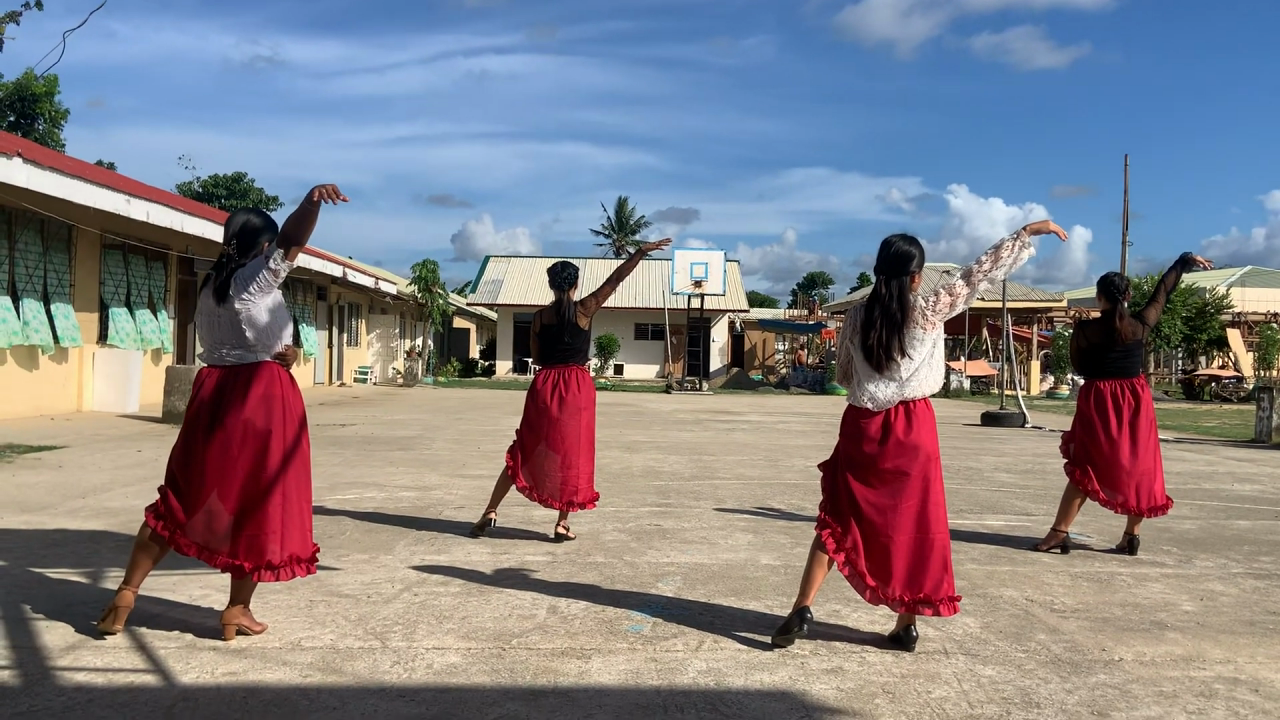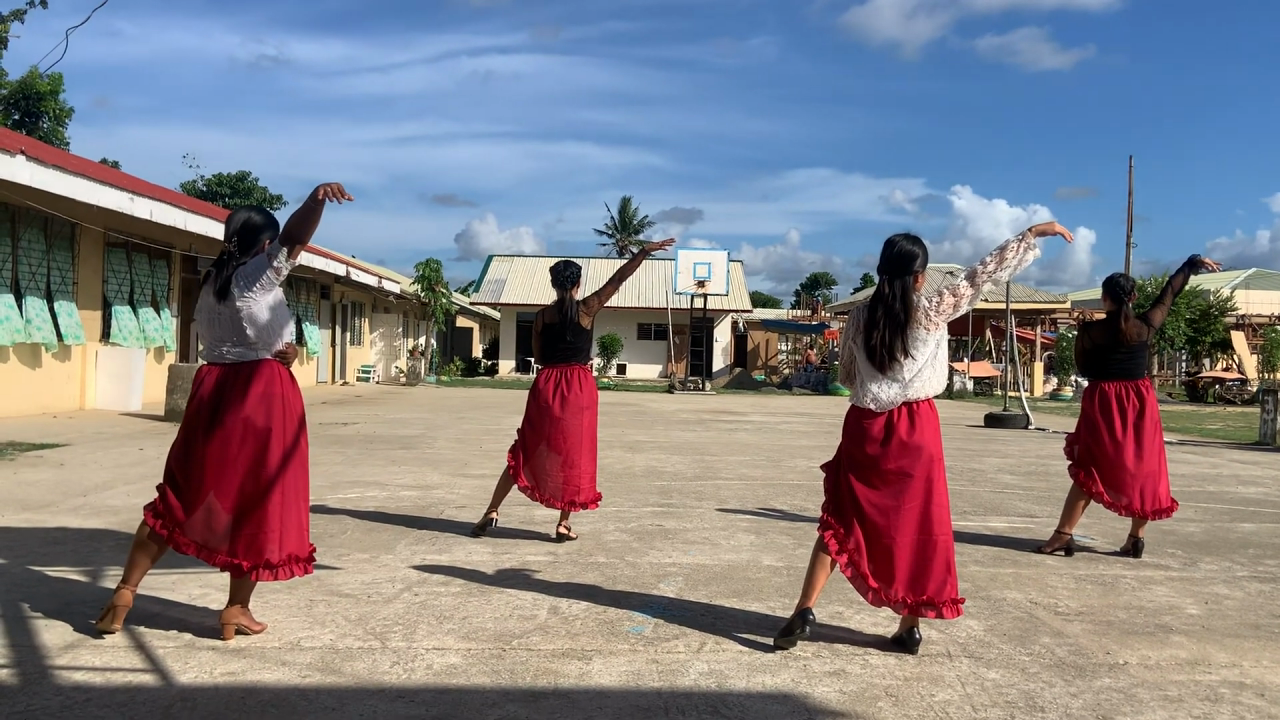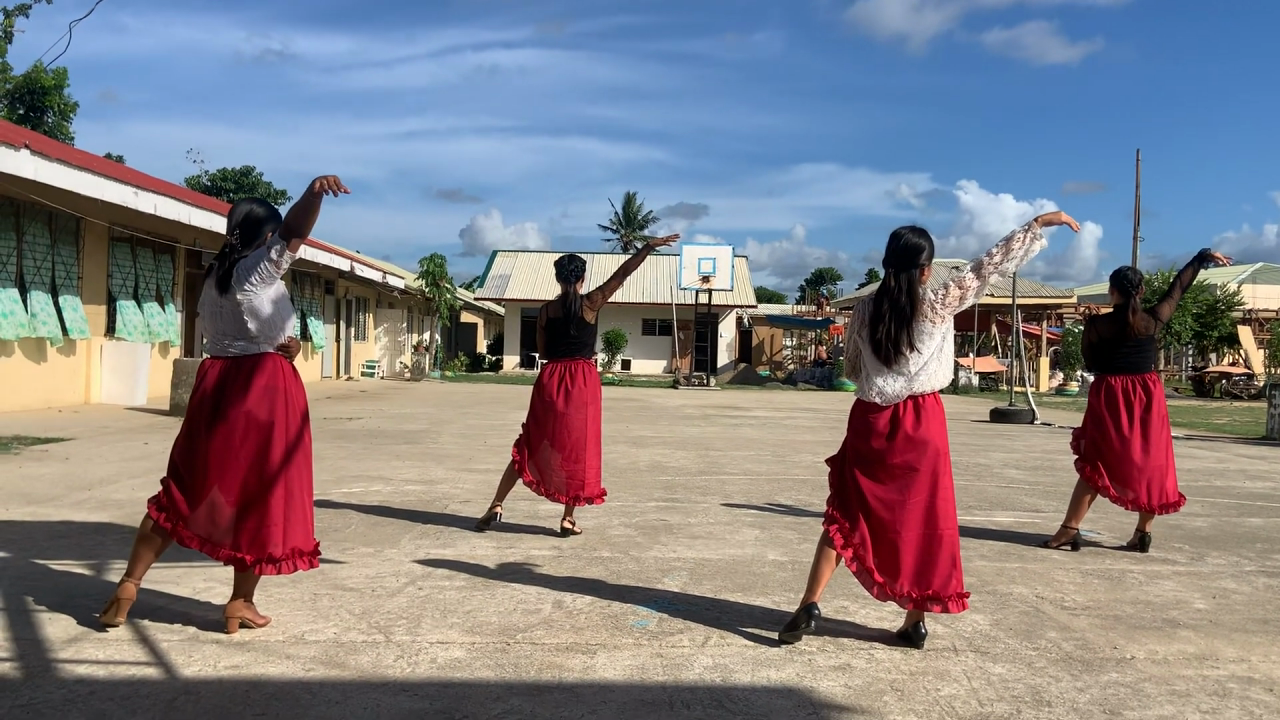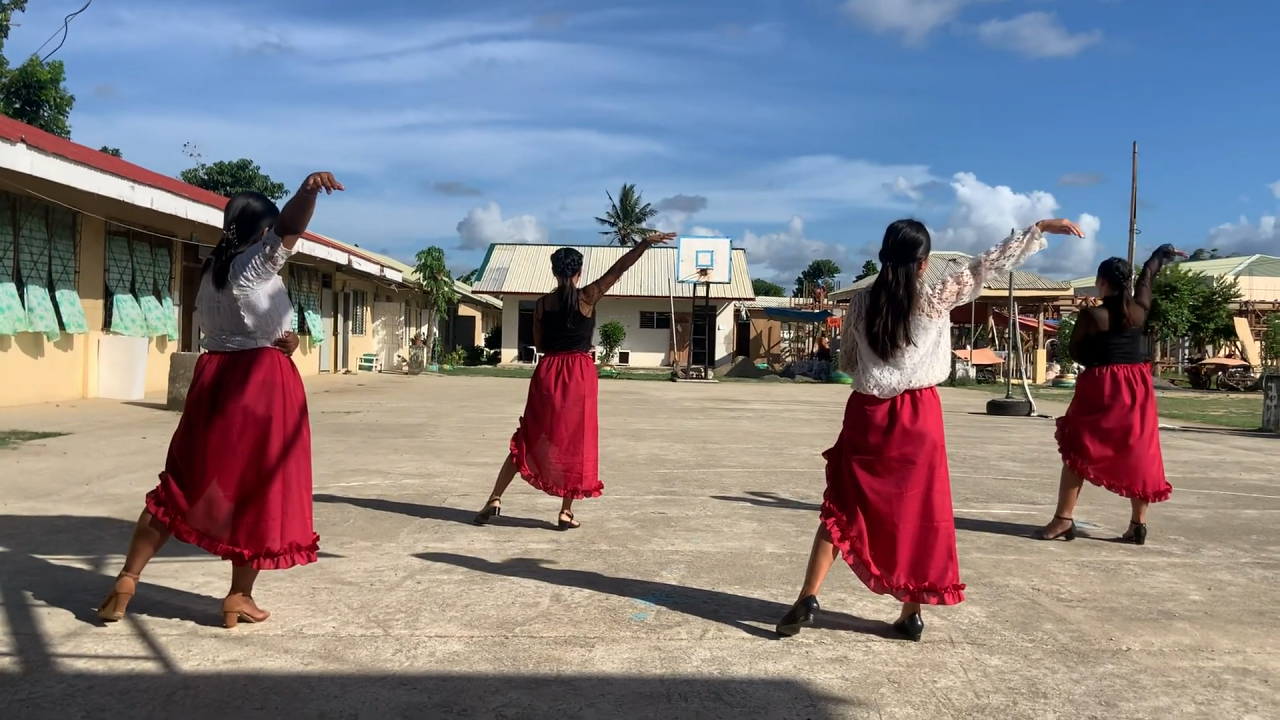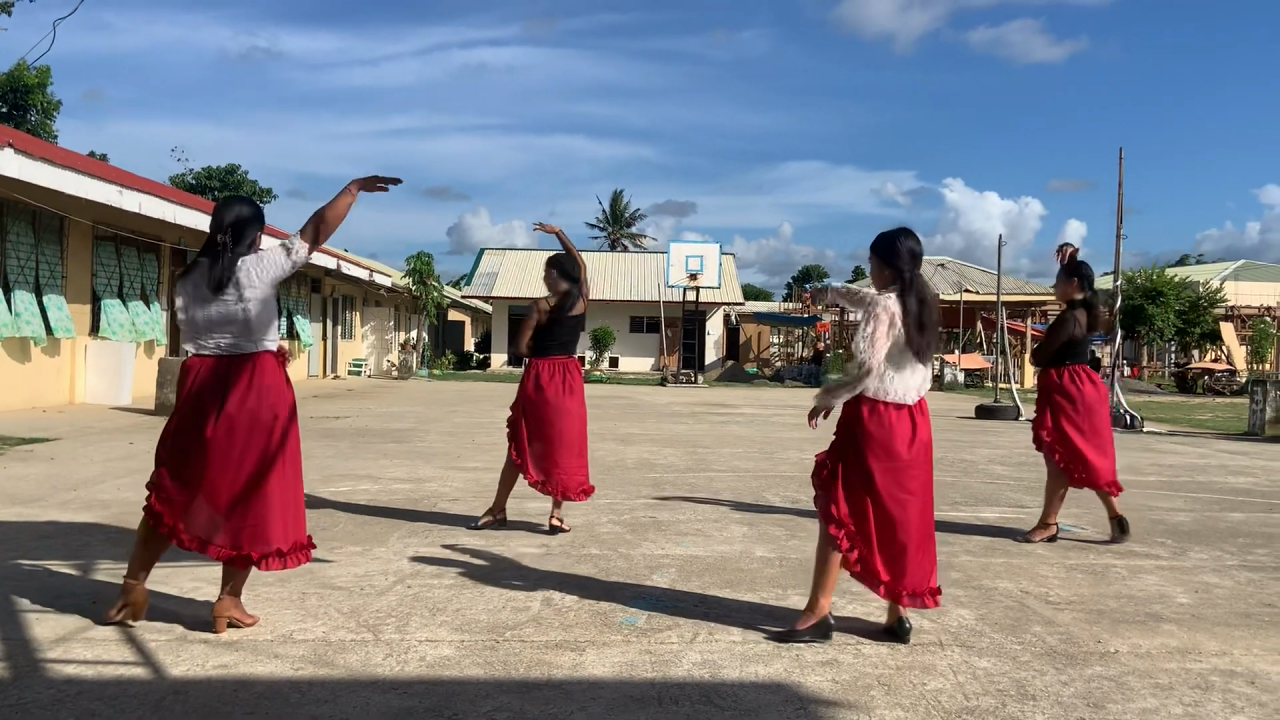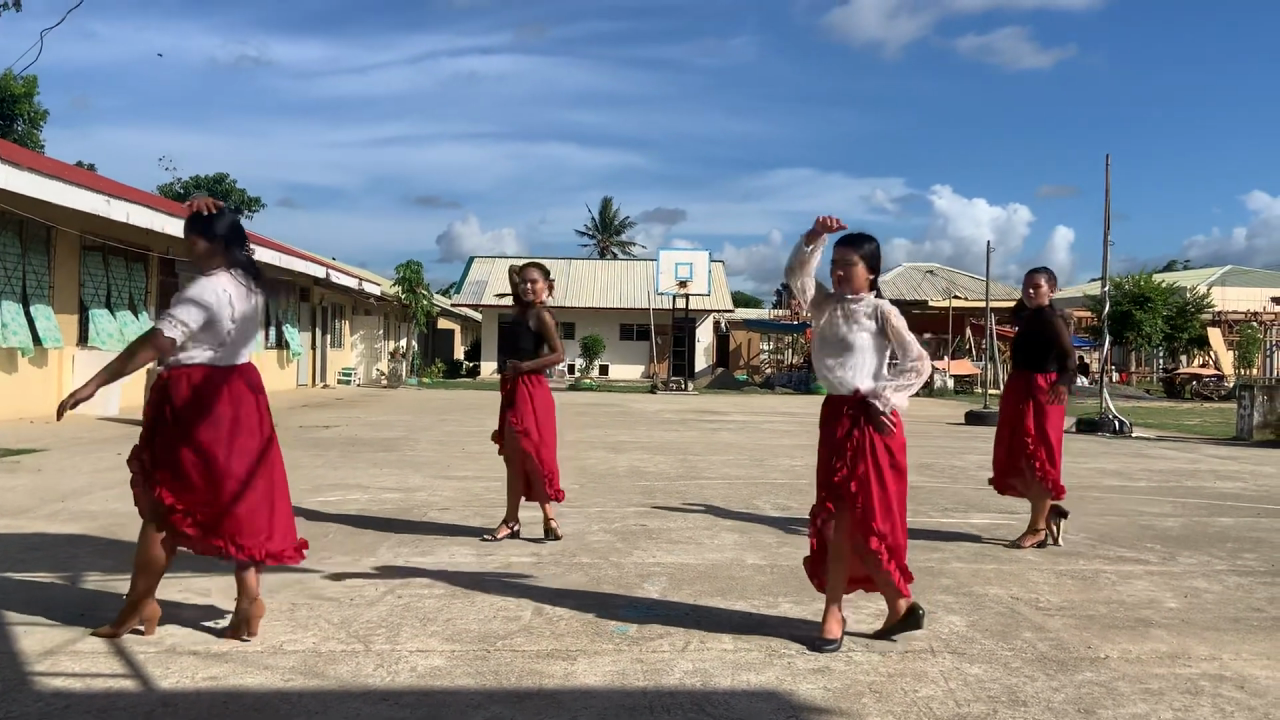
dt=0.4s
person 1, frame 1
left shoulder: (211, 286)
right shoulder: (256, 278)
right elbow: (292, 242)
left wrist: (280, 353)
right wrist: (312, 200)
left hip: (215, 394)
right hip: (261, 398)
left knee: (184, 497)
right knee: (258, 504)
left ankle: (126, 592)
right ankle: (238, 609)
person 1, frame 2
left shoulder: (211, 284)
right shoulder: (257, 276)
right elbow: (295, 240)
left wrist: (279, 350)
right wrist: (317, 199)
left hip: (213, 392)
right hip: (259, 396)
left knee: (181, 496)
right knee: (256, 502)
left ankle: (124, 591)
right ankle: (237, 609)
person 1, frame 3
left shoulder: (214, 277)
right shoulder: (259, 268)
right elbow: (295, 233)
left wrist: (282, 344)
right wrist: (314, 192)
left hip: (217, 386)
right hip: (263, 391)
left knee: (184, 490)
right knee: (260, 497)
left ankle: (128, 585)
right ankle: (241, 603)
person 1, frame 4
left shoulder: (213, 271)
right shoulder: (256, 264)
right elbow: (290, 229)
left wrist: (280, 337)
right wrist: (308, 189)
left hip: (216, 381)
right hip: (262, 386)
left knee: (183, 486)
right knee: (259, 492)
left ankle: (127, 579)
right ankle: (239, 597)
person 1, frame 5
left shoulder: (189, 277)
right shoulder: (263, 265)
left elbow: (189, 335)
right elbow: (319, 228)
right wrist: (356, 186)
left hip: (201, 384)
right hip: (256, 389)
left knee: (173, 490)
right knee: (252, 496)
left ankle: (133, 587)
right ankle: (229, 601)
person 1, frame 6
left shoulder: (204, 291)
right shoulder: (242, 277)
left elbow: (156, 345)
right elbow: (215, 238)
left wrist: (92, 384)
right wrist: (208, 211)
left hip: (194, 400)
right hip: (236, 396)
left knee: (162, 505)
right knee: (233, 503)
left ankle: (140, 605)
right ankle: (248, 599)
person 2, frame 1
left shoulder: (857, 316)
right shoulder: (927, 311)
left elbow: (843, 375)
right elbow: (980, 273)
right wrist: (1028, 231)
left hip: (862, 426)
right hip: (911, 427)
left knee: (838, 520)
right knee: (912, 524)
left ankle: (801, 610)
right ankle: (905, 624)
person 2, frame 2
left shoulder: (860, 316)
right shoulder: (931, 311)
left elbow: (846, 375)
right elbow: (985, 273)
right wrist: (1033, 233)
left hip: (865, 425)
right hip: (914, 427)
left knee: (841, 521)
right knee: (915, 526)
left ankle: (804, 611)
right ankle: (908, 626)
person 2, frame 3
left shoulder: (865, 309)
right shoulder: (938, 304)
left elbow: (851, 369)
right elbow: (992, 264)
right wrist: (1039, 223)
left hip: (871, 420)
right hip: (921, 421)
left knee: (846, 516)
right knee: (921, 521)
left ankle: (810, 606)
right ankle: (915, 621)
person 2, frame 4
left shoulder: (860, 302)
right shoulder: (935, 297)
left elbow: (847, 361)
right elbow: (990, 263)
right wrist: (1041, 228)
left hip: (868, 412)
right hip: (918, 412)
left knee: (841, 507)
right knee: (917, 511)
left ankle: (808, 597)
right ankle: (911, 611)
person 2, frame 5
left shoulder: (881, 307)
right shoulder: (914, 303)
left elbow: (867, 364)
left wrist: (828, 397)
right wrist: (835, 292)
left hip: (873, 417)
right hip: (911, 420)
left knee: (840, 511)
right knee: (898, 516)
left ankle: (818, 610)
right ankle: (897, 614)
person 2, frame 6
left shoulder: (880, 312)
right shoulder: (823, 305)
left elbow: (919, 364)
right elbow: (796, 276)
left wrist: (883, 400)
right wrist: (814, 238)
left hip: (865, 417)
right hip: (834, 414)
left knee: (838, 516)
right knee: (861, 521)
left ankle: (833, 613)
right ankle: (900, 604)
person 3, frame 1
left shoulder: (540, 317)
right shoulder: (584, 310)
left elbow: (536, 358)
right elbow: (615, 279)
right wrist: (641, 252)
left hip: (545, 385)
right hip: (576, 387)
left knee: (525, 451)
right knee: (572, 454)
left ankle: (490, 512)
right ankle: (562, 524)
person 3, frame 2
left shoulder: (542, 316)
right shoulder: (586, 309)
left elbow: (538, 357)
right elbow: (618, 279)
right wrist: (644, 252)
left hip: (546, 385)
right hip: (579, 386)
left knee: (527, 451)
right knee: (573, 454)
left ankle: (492, 511)
right ankle: (563, 524)
person 3, frame 3
left shoulder: (546, 310)
right shoulder: (591, 304)
left elbow: (542, 352)
right elbow: (622, 273)
right wrist: (649, 247)
left hip: (550, 380)
right hip: (582, 381)
left knee: (531, 446)
right knee: (578, 449)
left ankle: (496, 506)
right ankle: (568, 519)
person 3, frame 4
left shoulder: (542, 303)
right shoulder: (586, 298)
left elbow: (539, 344)
right elbow: (618, 269)
right wrist: (646, 242)
left hip: (547, 373)
right hip: (579, 374)
left knee: (528, 440)
right knee: (575, 442)
left ankle: (494, 500)
right ankle: (566, 512)
person 3, frame 5
left shoulder: (541, 306)
right shoulder: (581, 300)
left elbow: (521, 348)
right elbow: (579, 262)
right wrist: (560, 234)
left hip: (540, 376)
right hip: (570, 376)
left knee: (521, 445)
right knee: (565, 446)
left ankle: (498, 509)
right ankle: (556, 515)
person 3, frame 6
left shoulder: (541, 316)
right shoulder: (522, 307)
left elbow: (558, 354)
right elbow: (513, 272)
left wrist: (525, 366)
left hip: (526, 387)
right hip: (516, 387)
left knee: (517, 455)
right knee: (519, 455)
left ankle: (511, 521)
right ankle: (549, 520)
person 4, frame 1
left shoulder: (1085, 330)
right shoulder: (1141, 324)
left elbow: (1079, 367)
right elbow: (1162, 292)
right wrist: (1185, 261)
left hip: (1098, 402)
right hip: (1135, 402)
left knee: (1085, 469)
right knee: (1138, 467)
left ankle: (1060, 532)
right ankle: (1132, 535)
person 4, frame 2
left shoulder: (1090, 331)
right shoulder: (1146, 326)
left elbow: (1083, 369)
right elbow: (1168, 294)
right wrist: (1193, 263)
left hip: (1103, 404)
right hip: (1140, 403)
left knee: (1088, 471)
right knee: (1142, 469)
left ankle: (1064, 534)
right ankle: (1136, 537)
person 4, frame 3
left shoulder: (1097, 324)
right shoulder: (1154, 320)
left elbow: (1090, 363)
right elbow: (1177, 288)
right wrist: (1204, 257)
left hip: (1109, 397)
right hip: (1147, 397)
left knee: (1095, 465)
right knee: (1149, 463)
left ankle: (1070, 529)
right ankle: (1143, 532)
person 4, frame 4
left shoulder: (1093, 316)
right shoulder: (1140, 309)
left elbow: (1076, 351)
right elbow: (1147, 278)
right wrist: (1163, 253)
left hip: (1102, 386)
right hip: (1137, 385)
left knee: (1077, 451)
right knee: (1138, 454)
left ankle: (1062, 519)
right ankle: (1137, 524)
person 4, frame 5
left shoulder: (1070, 317)
right shoulder: (1084, 309)
left elbow: (1043, 356)
right elbow: (1075, 269)
left wrist: (1033, 355)
right wrist: (1069, 253)
left hip: (1064, 388)
right hip: (1079, 386)
left knee: (1061, 456)
right knee: (1086, 456)
left ankle: (1049, 523)
right ankle: (1115, 517)
person 4, frame 6
left shoulder: (1052, 321)
right shoulder: (1032, 317)
left elbow: (1068, 356)
left wrist: (1063, 381)
right wrist: (1024, 303)
left hip: (1040, 394)
right hip: (1019, 393)
left knee: (1036, 463)
right knee: (1015, 463)
left ankle: (1036, 529)
right ankle: (1050, 510)
